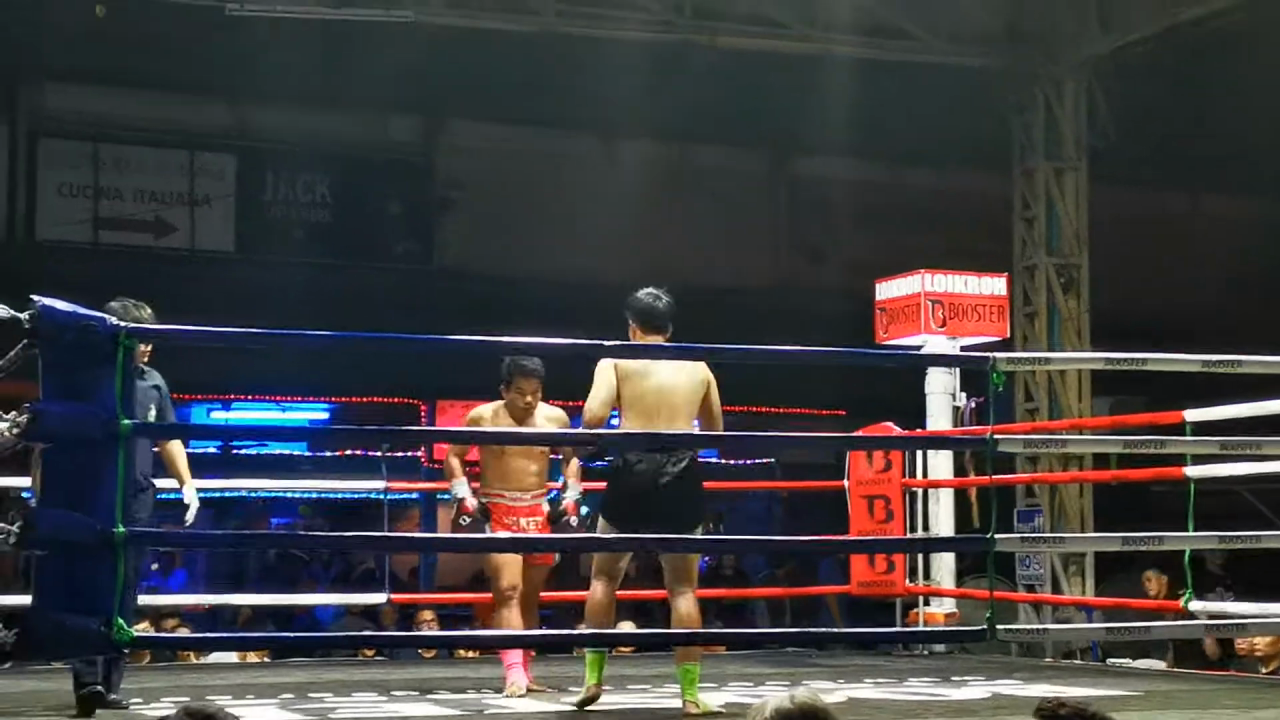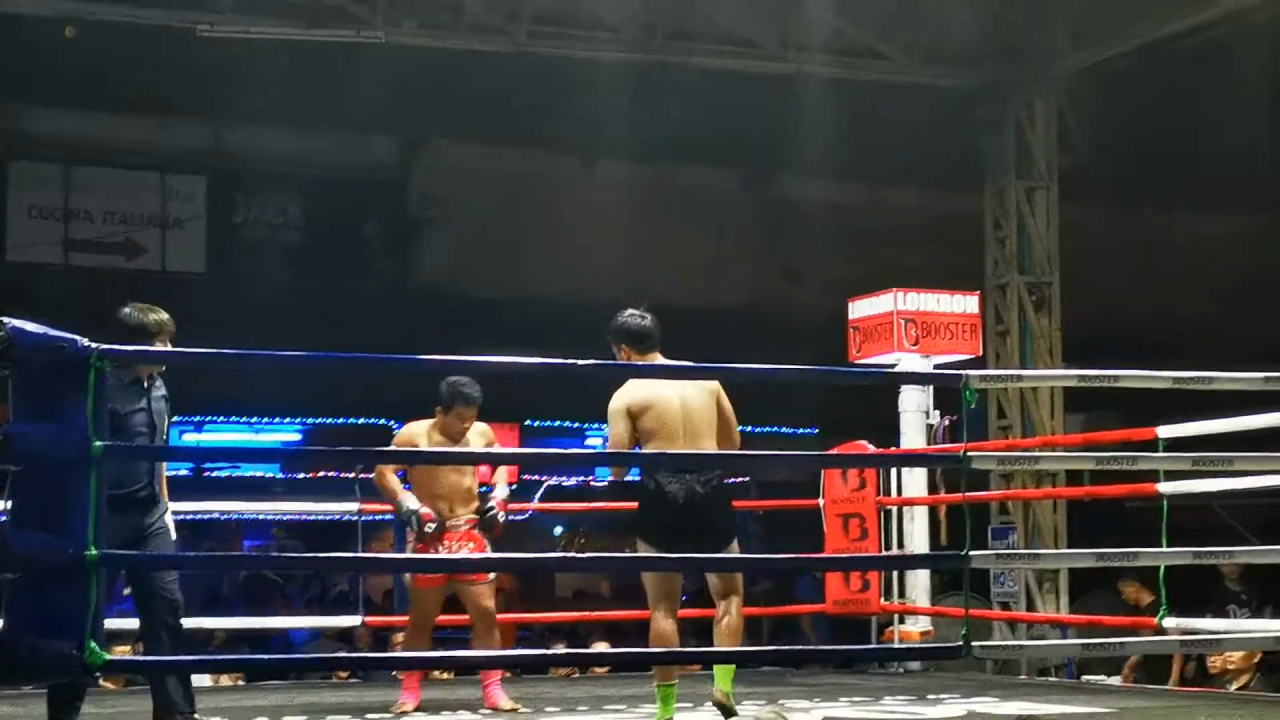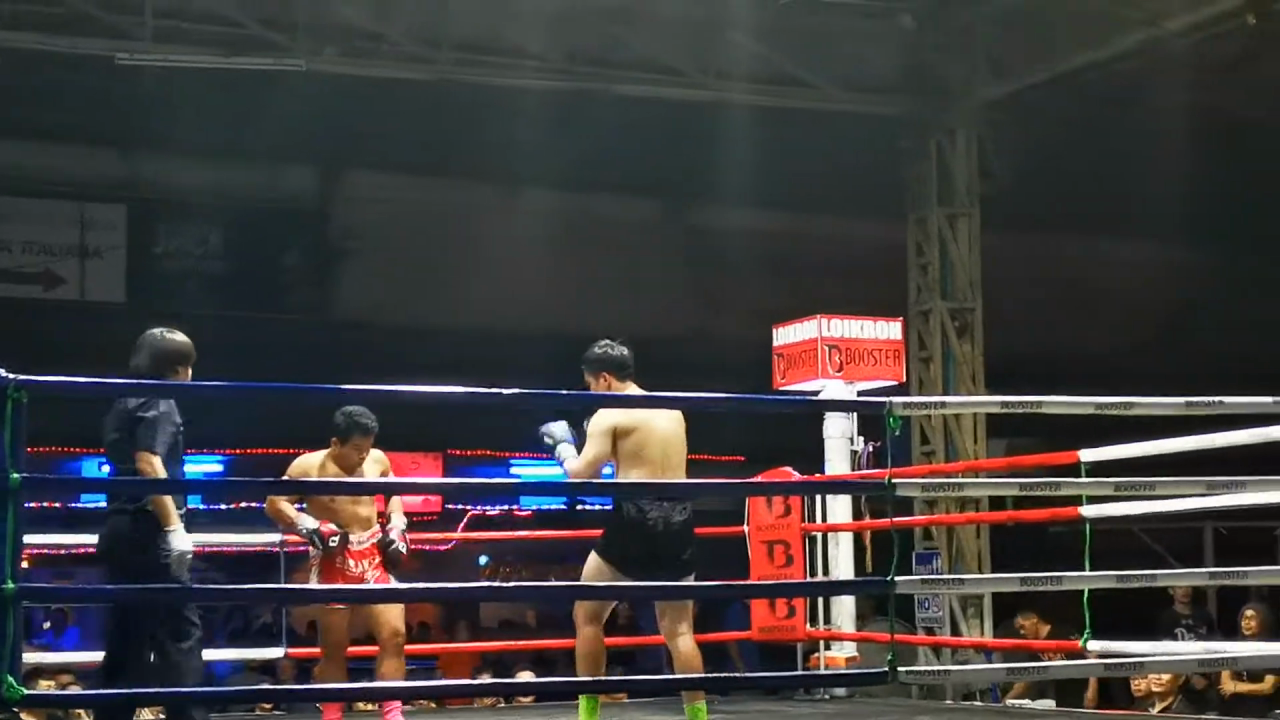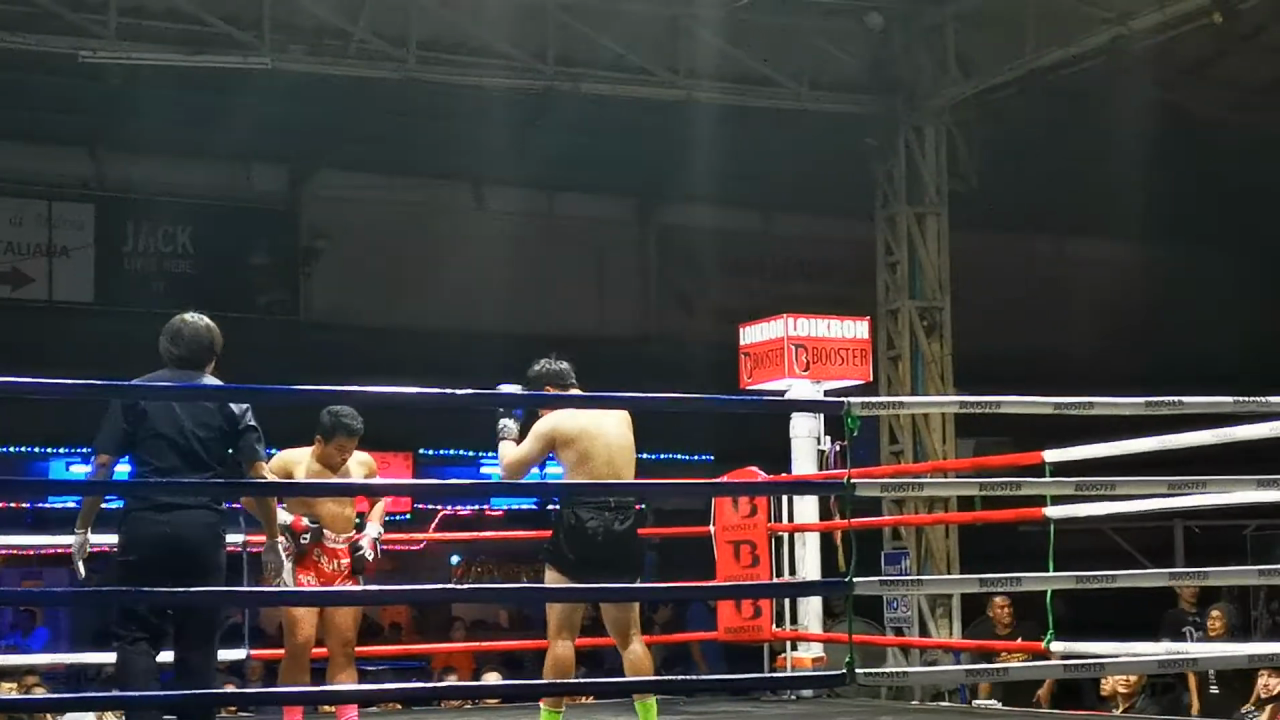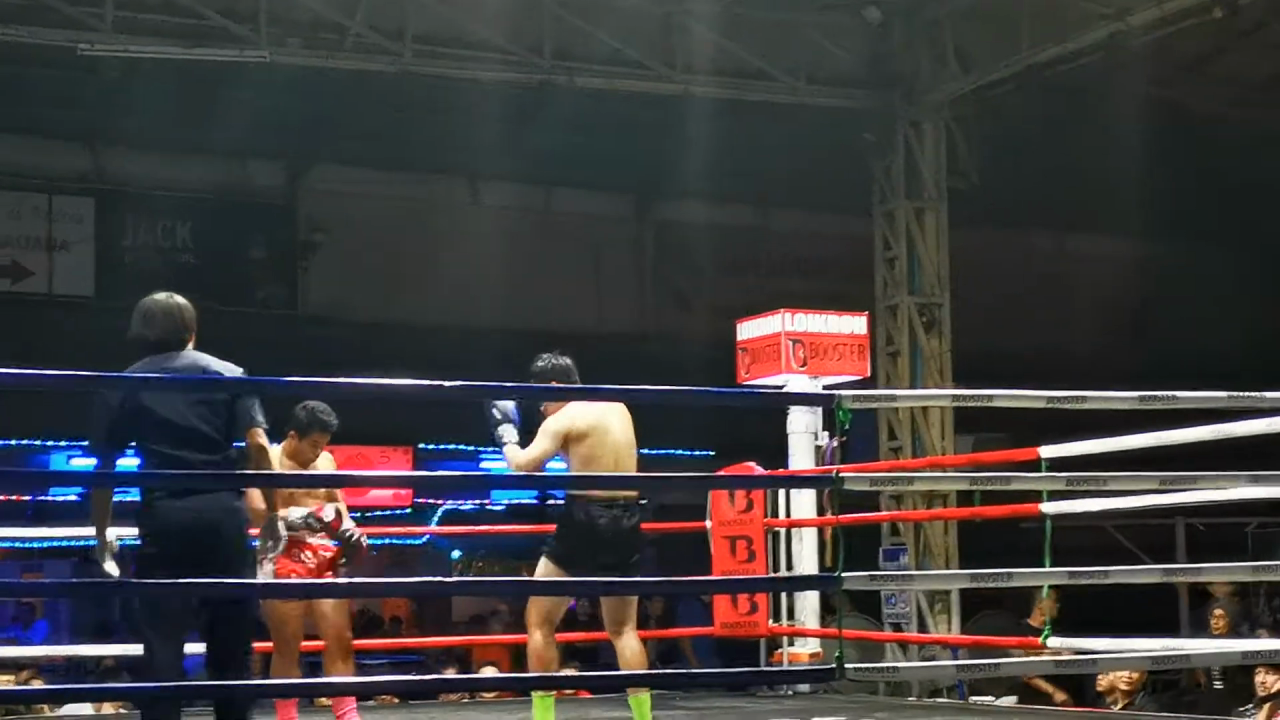
dt=0.5s
person 1, frame 1
left shoulder: (152, 382)
left elbow: (168, 439)
left wrist: (187, 485)
right wrist: (41, 494)
left hip: (137, 499)
left knee: (124, 596)
left ankle: (107, 683)
right ankle: (88, 682)
person 1, frame 2
left shoulder: (157, 389)
right shoulder: (101, 387)
left wrist: (165, 508)
left hip: (149, 517)
right hip: (105, 517)
left knee: (166, 608)
person 1, frame 3
left shoulder: (123, 405)
right shoulder: (158, 401)
right elbow: (148, 463)
right wrist: (174, 527)
left hip: (119, 534)
right hip: (146, 534)
left knee: (126, 643)
right knee: (180, 637)
person 1, frame 4
left shoulder: (133, 394)
right shoulder: (231, 402)
left elbow: (102, 465)
right elbow: (259, 476)
left wrist: (82, 528)
right wrist: (272, 540)
left hip: (144, 528)
right hip: (202, 530)
left knee: (136, 638)
right knee: (197, 646)
person 1, frame 5
left shoulder: (127, 386)
right shoulder: (227, 374)
left elbow: (105, 466)
right elbow: (258, 446)
left wrist: (101, 533)
left hip: (164, 517)
right hip: (223, 512)
left knee: (164, 638)
right knee: (233, 632)
person 2, frame 1
left shoulder: (616, 360)
right shoulder: (697, 364)
left elbow: (593, 418)
right elbow: (715, 431)
left hip: (631, 474)
right hip: (681, 476)
left knee: (605, 577)
right knee: (683, 590)
left ankle: (593, 677)
person 2, frame 2
left shoulder: (626, 396)
right shoulder: (705, 378)
left elbow: (618, 467)
right elbow: (732, 443)
left wrist: (628, 442)
left hip: (662, 497)
right hip: (710, 493)
left knee: (663, 609)
right knee: (730, 596)
right ankle: (723, 686)
person 2, frame 3
left shoulder: (608, 416)
right shoulder: (671, 410)
left elbow: (582, 477)
left wrist: (563, 449)
left hip: (634, 522)
right hip: (678, 521)
left knee: (587, 620)
right knee: (679, 632)
person 2, frame 4
left shoulder: (553, 424)
right shoulder: (620, 413)
left elbow: (511, 469)
left wrist: (508, 424)
left hip: (579, 528)
right hip: (623, 527)
left knee: (561, 636)
right knee: (628, 636)
person 2, frame 5
left shoulder: (563, 420)
right shoulder: (618, 409)
left elbow: (521, 468)
left wrist: (507, 430)
left hip: (585, 523)
right hip: (626, 524)
left knee: (540, 623)
right knee: (623, 629)
person 3, frame 1
left shoulder: (555, 418)
right shoulder: (483, 417)
left elbow: (571, 457)
right elbow: (451, 454)
left wrist: (571, 496)
right wrist: (464, 498)
left hip: (538, 514)
right hip: (497, 512)
left knee: (529, 598)
right knee: (507, 591)
left ankle: (522, 670)
right ankle: (513, 672)
person 3, frame 2
left shoulder: (482, 433)
right shoulder: (415, 434)
left elbow: (502, 462)
right elbow: (383, 472)
left wrist: (499, 496)
right wrist: (412, 508)
left hip: (470, 534)
right hip: (431, 537)
left knee: (486, 615)
right knee: (421, 620)
left ankle: (493, 692)
right ankle: (410, 691)
person 3, frame 3
left shoulder: (377, 460)
right shoulder: (309, 466)
left elbow: (394, 493)
right elbow: (275, 504)
left wrist: (397, 526)
right wrist: (312, 527)
left hip: (374, 559)
right hip: (333, 562)
left knee: (394, 635)
right knee: (334, 648)
person 3, frame 4
left shoulder: (363, 463)
right shoulder: (291, 461)
left elbow: (380, 497)
left wrist: (371, 533)
right wrist: (285, 521)
left hip: (344, 563)
right hip: (303, 560)
left knee: (344, 648)
right knee: (299, 645)
person 3, frame 5
left shoulder: (324, 461)
right shoulder: (267, 460)
right elbow: (256, 509)
left wrist: (347, 525)
right wrist: (297, 518)
left hip: (324, 556)
right hip: (282, 557)
left knee: (340, 639)
right knee: (287, 645)
